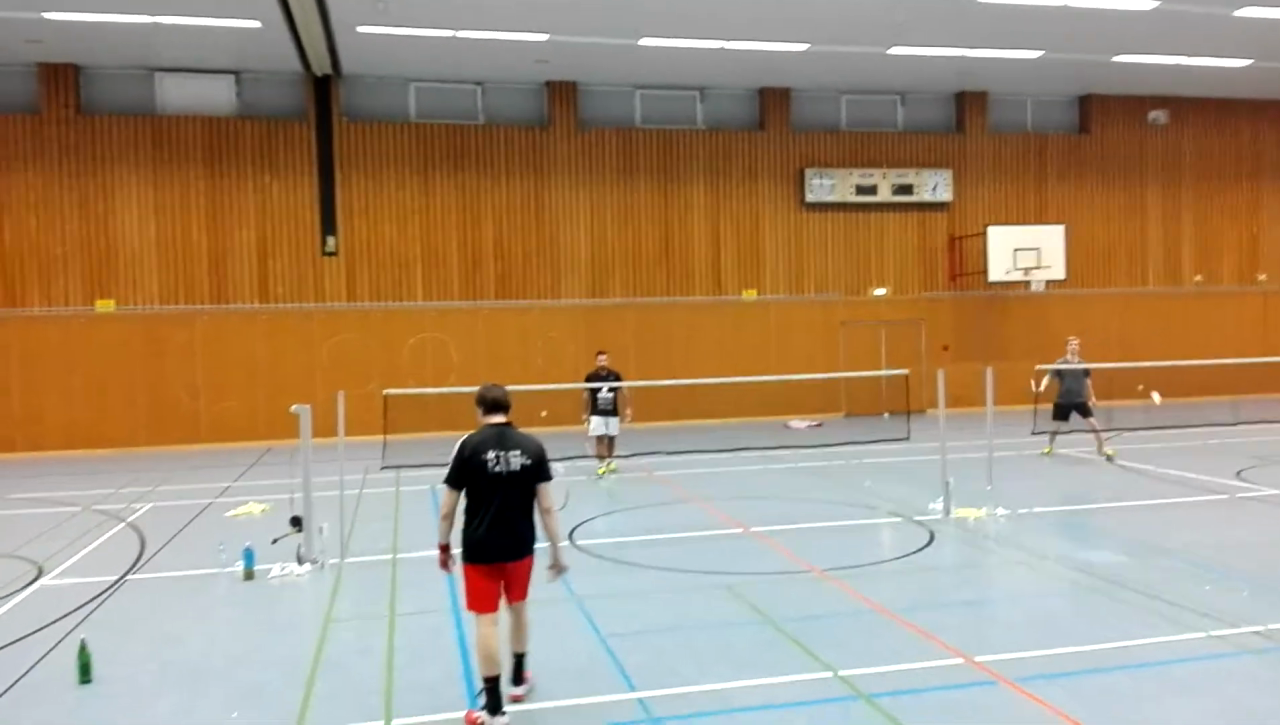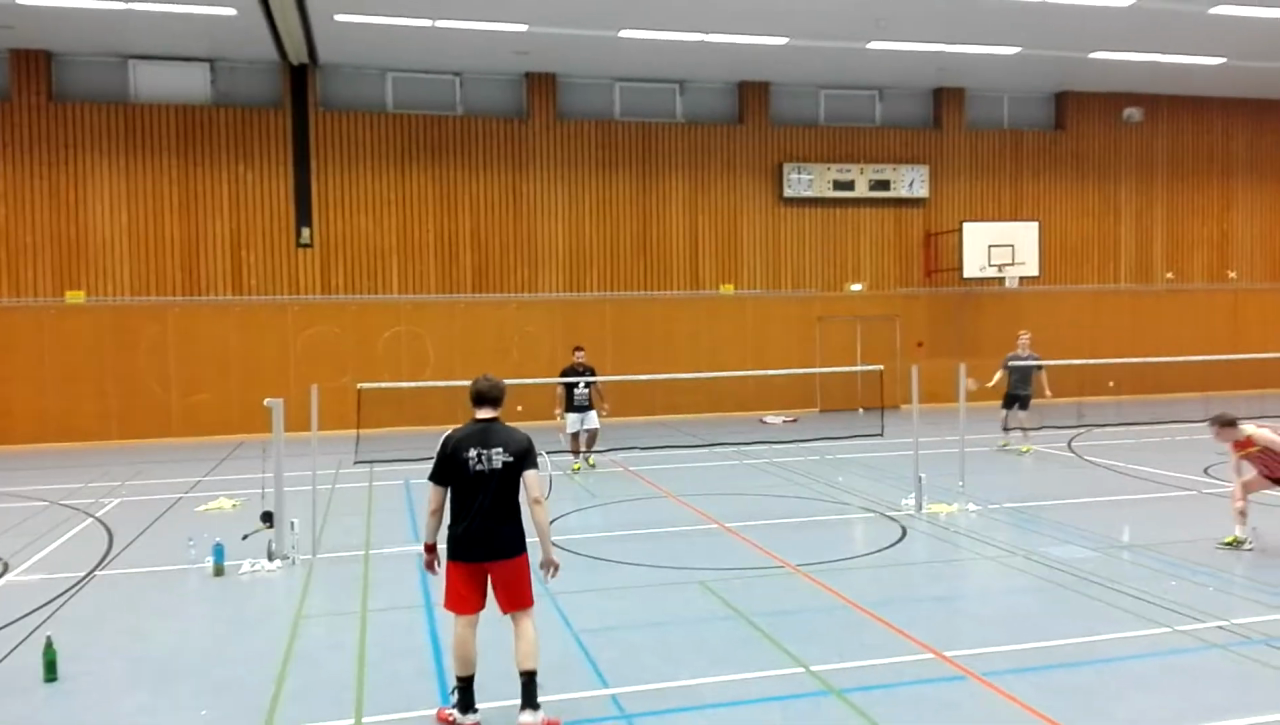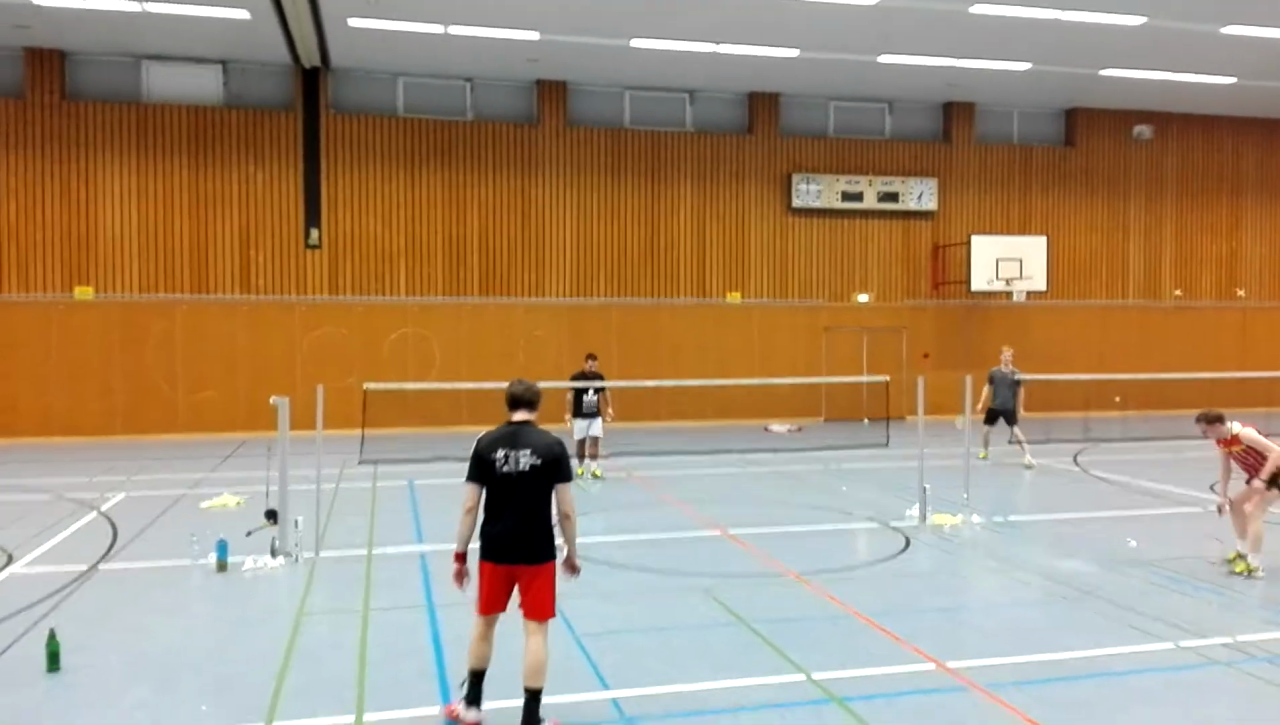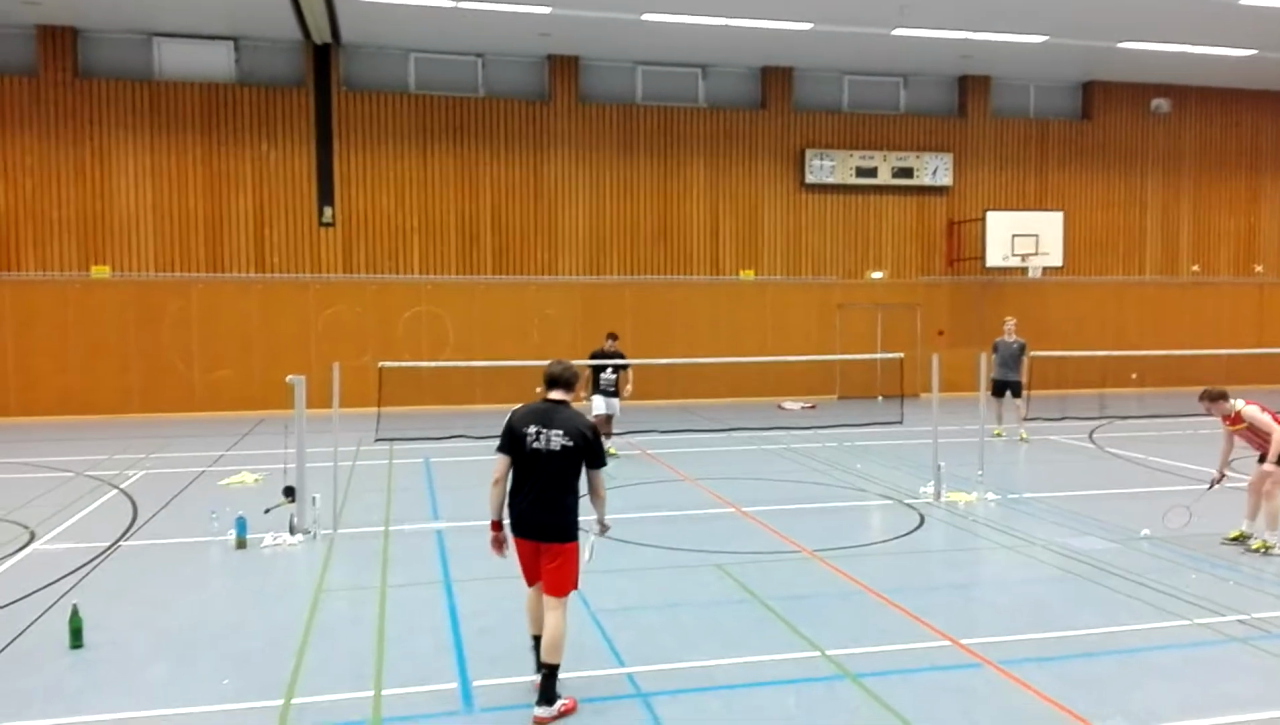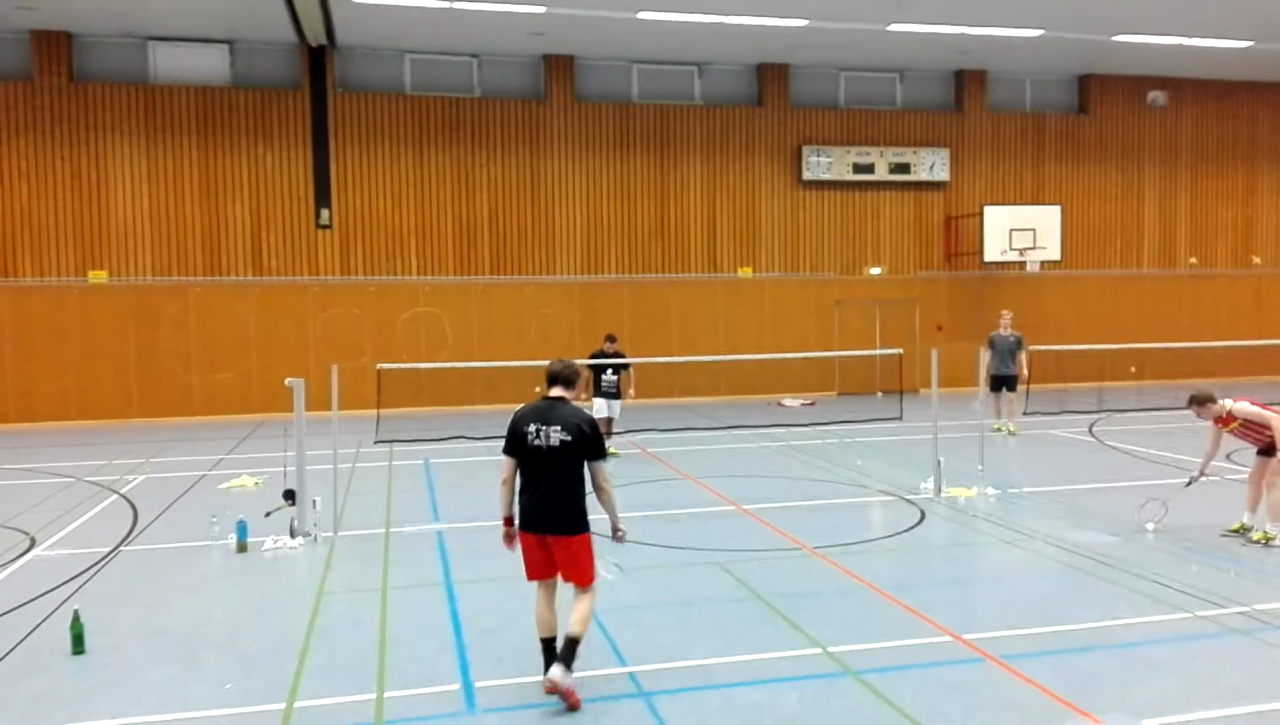
dt=0.3s
person 1, frame 1
left shoulder: (469, 446)
right shoulder: (533, 447)
left elbow: (448, 508)
right elbow: (547, 507)
left wrist: (443, 546)
right wrist: (557, 553)
left hip: (480, 549)
right hip: (520, 546)
left knee: (486, 622)
right knee: (518, 607)
right ankle: (518, 680)
person 1, frame 2
left shoulder: (452, 442)
right shoulder: (519, 441)
left elbow: (435, 506)
right elbow: (536, 498)
left wrist: (429, 546)
right wrist: (547, 550)
left hip: (464, 548)
right hip: (510, 547)
left knee: (465, 622)
right knee: (523, 618)
person 1, frame 3
left shoulder: (486, 443)
right shoulder: (553, 445)
left elbow: (470, 506)
right elbow: (566, 510)
left wrist: (460, 555)
right wrist: (572, 553)
left hip: (494, 550)
right hip: (538, 553)
left knee: (485, 623)
right knee: (536, 631)
person 1, frame 4
left shoulder: (518, 417)
right shoulder: (584, 426)
left elbow: (498, 478)
right elbow: (597, 489)
left wrist: (496, 523)
right wrist: (601, 518)
left hip: (523, 524)
right hip: (561, 529)
left knee: (535, 589)
right knee: (555, 605)
left ankle: (540, 669)
person 1, frame 5
left shoulder: (521, 418)
right shoulder: (584, 422)
left elbow: (506, 478)
right elbow: (601, 484)
left wrist: (507, 520)
right wrist: (615, 522)
left hip: (532, 522)
right hip: (570, 523)
left knee: (545, 590)
right knee: (584, 594)
left ankle: (552, 668)
right ankle: (560, 667)
